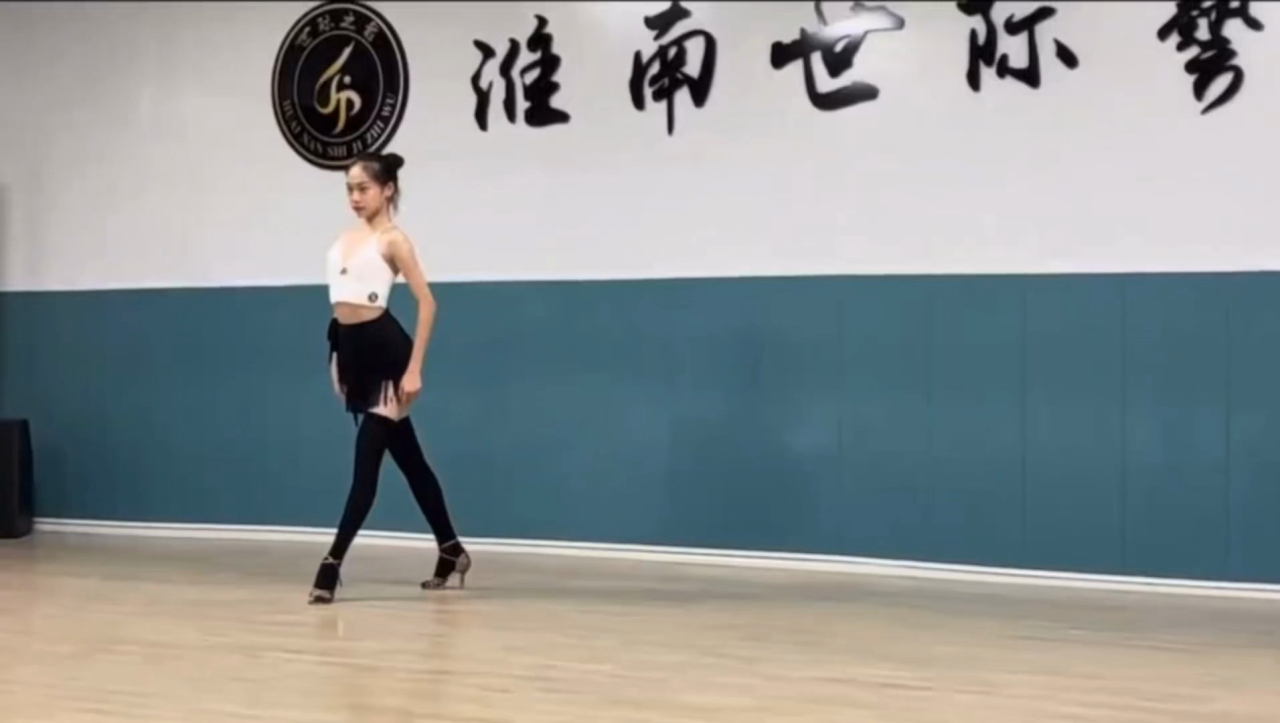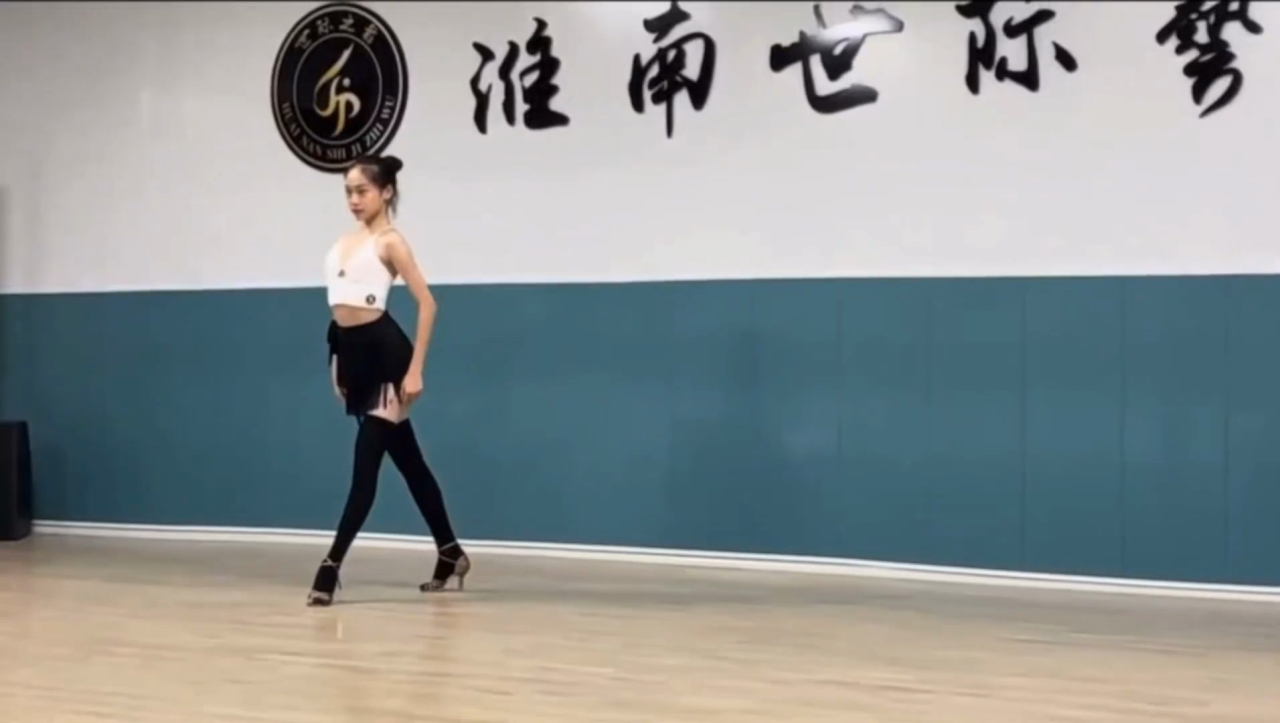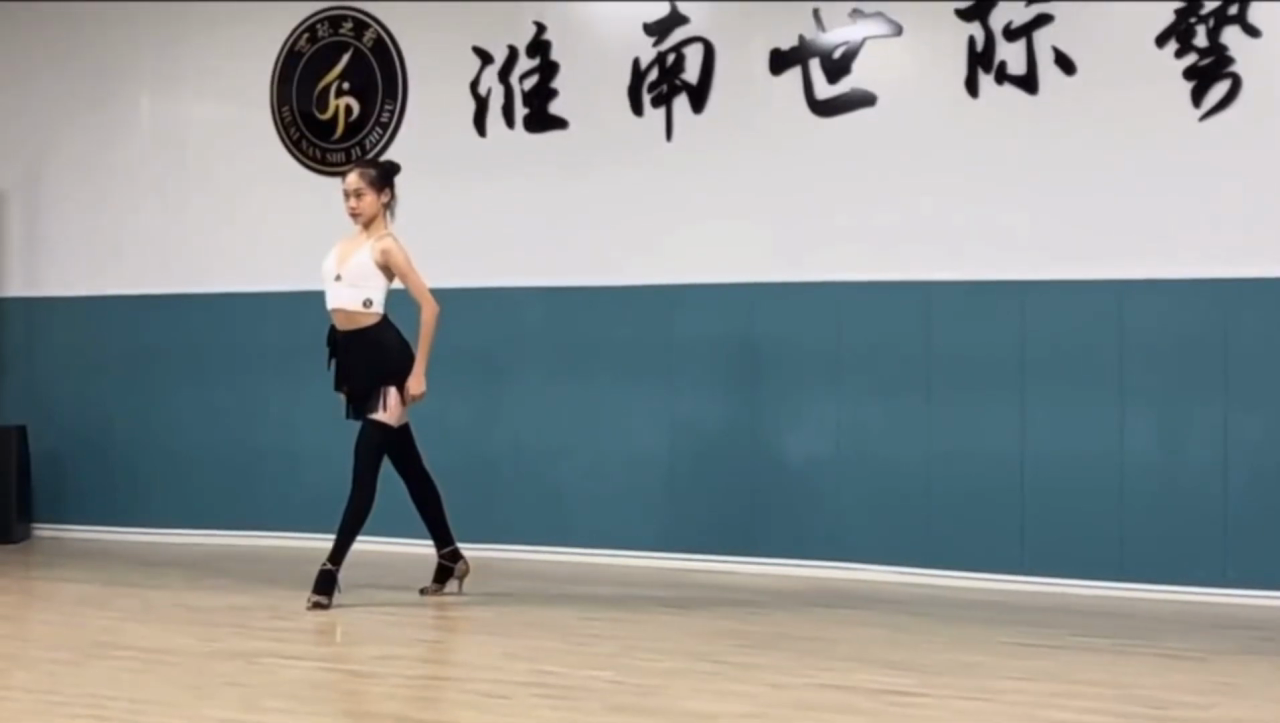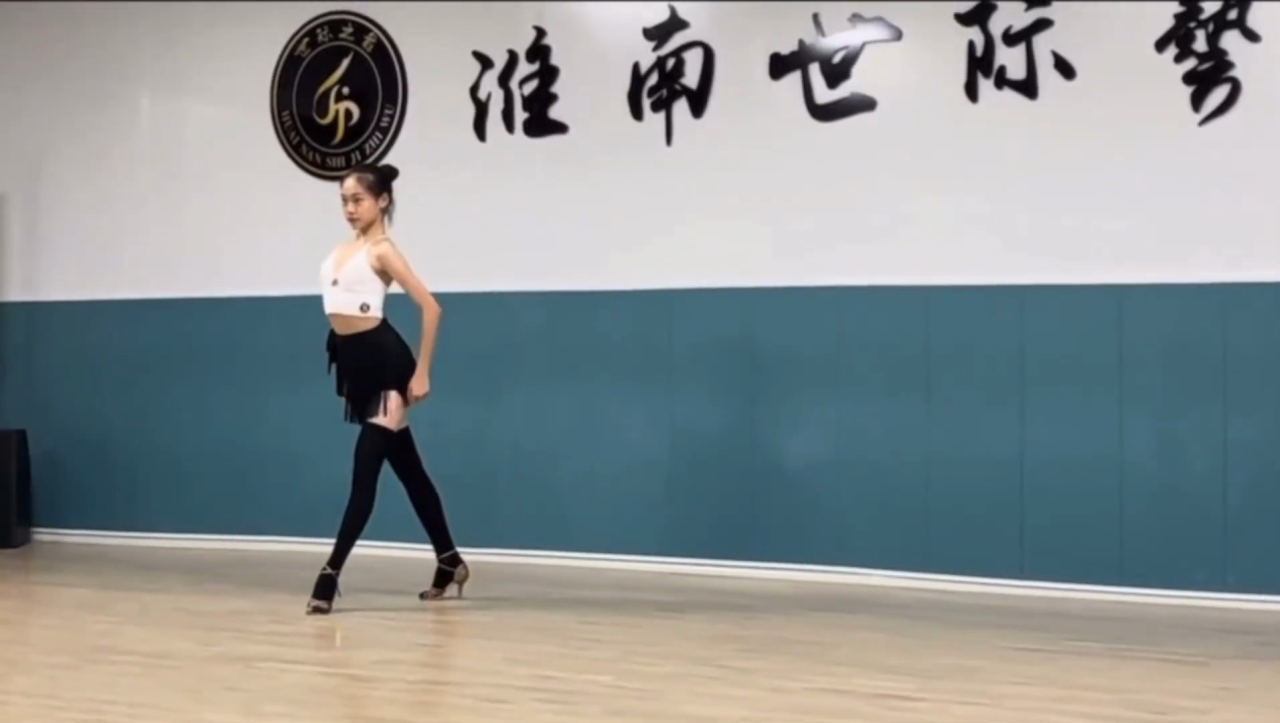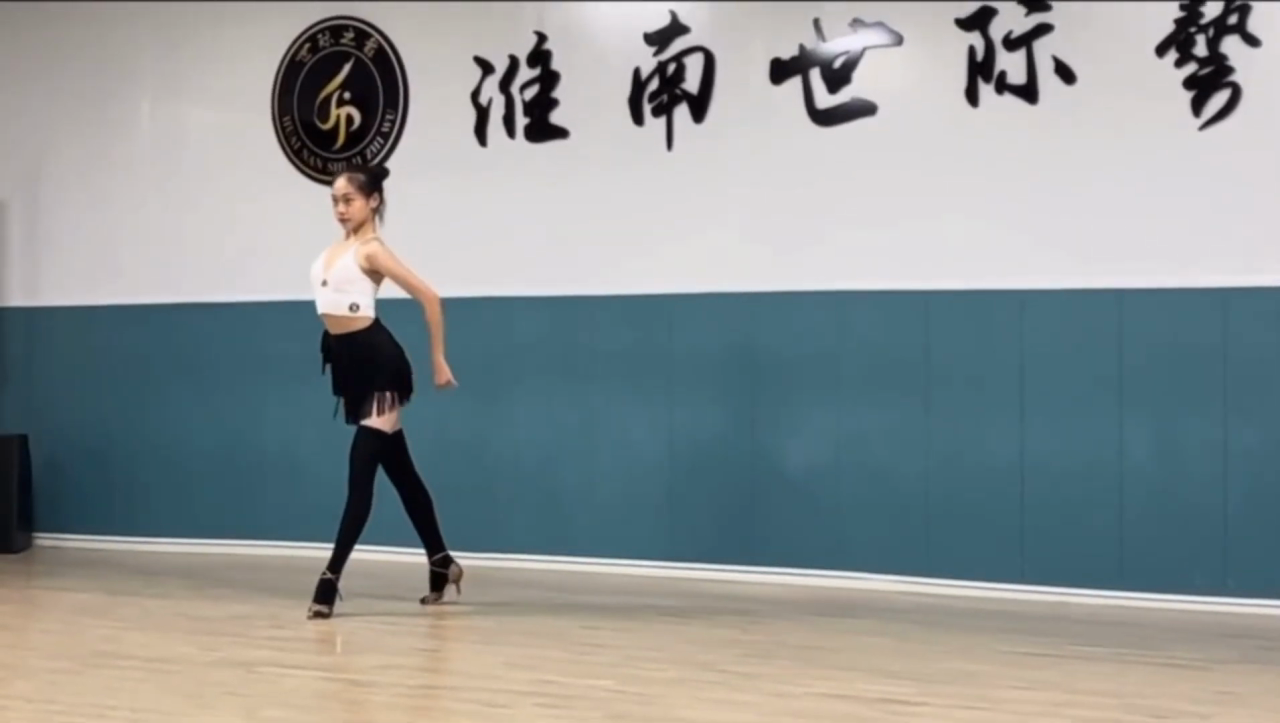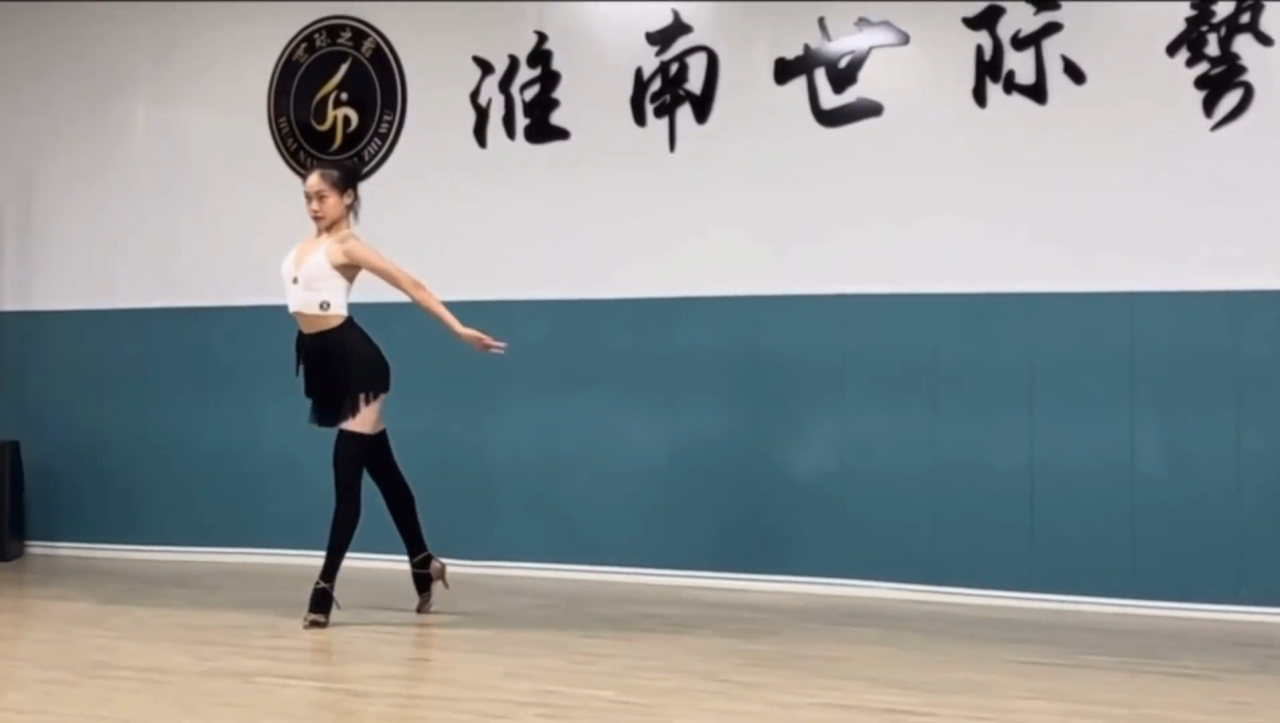
dt=0.3s
person 1, frame 1
left shoulder: (392, 239)
right shoulder: (347, 238)
left elbow: (426, 302)
left wrist: (414, 368)
right wrist: (337, 360)
left hip: (383, 348)
right hip: (351, 347)
left knee: (366, 460)
right knee: (407, 457)
left ankle: (332, 564)
right ankle: (451, 551)
person 1, frame 2
left shoulder: (390, 241)
right shoulder: (347, 240)
left elbow: (427, 304)
left wrist: (415, 370)
right wrist: (337, 367)
left hip: (382, 349)
right hip: (351, 350)
left knee: (366, 463)
right knee: (407, 460)
left ankle: (331, 566)
right ankle: (450, 552)
person 1, frame 3
left shoulder: (386, 245)
right shoulder: (345, 244)
left elbow: (429, 306)
left wrist: (418, 372)
right wrist: (343, 366)
left hip: (382, 354)
right hip: (352, 354)
left knee: (365, 466)
right knee: (407, 463)
left ankle: (330, 570)
right ankle: (450, 557)
person 1, frame 4
left shoulder: (382, 251)
right shoulder: (345, 248)
left elbow: (430, 307)
left wrist: (421, 373)
left hip: (382, 359)
right hip: (352, 359)
left knee: (365, 469)
right knee: (407, 467)
left ankle: (330, 574)
right ankle: (449, 561)
person 1, frame 5
left shoulder: (372, 250)
right shoulder: (337, 248)
left elbow: (429, 298)
left wrist: (439, 361)
left hip: (376, 359)
right hip: (347, 358)
left knee: (361, 470)
right knee: (398, 468)
left ankle: (331, 578)
right ankle: (441, 562)
person 1, frame 6
left shoulder: (347, 245)
right shoulder: (309, 242)
left elbow: (410, 284)
left wrist: (459, 329)
left hip: (352, 357)
right hip: (320, 357)
left knee: (347, 470)
right knee: (381, 467)
left ankle: (325, 586)
right ankle: (423, 562)
